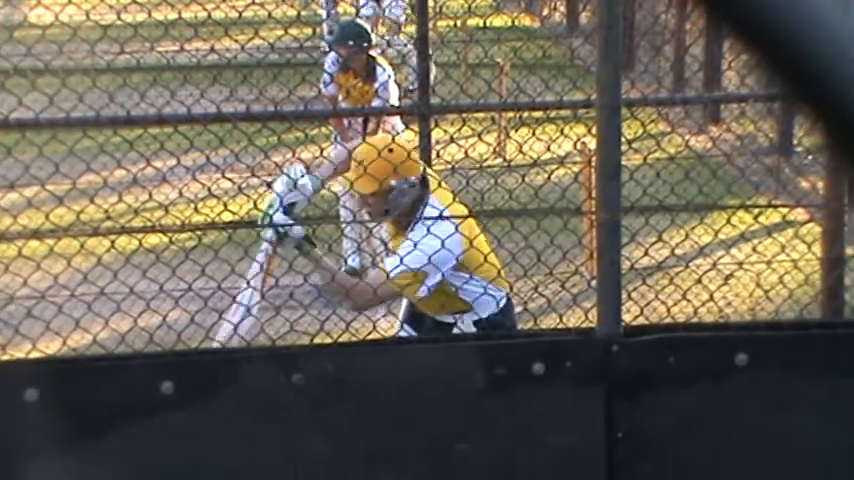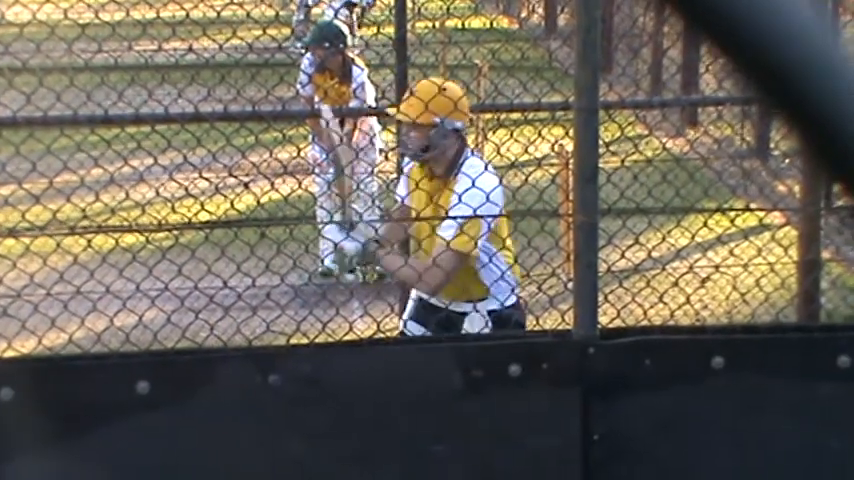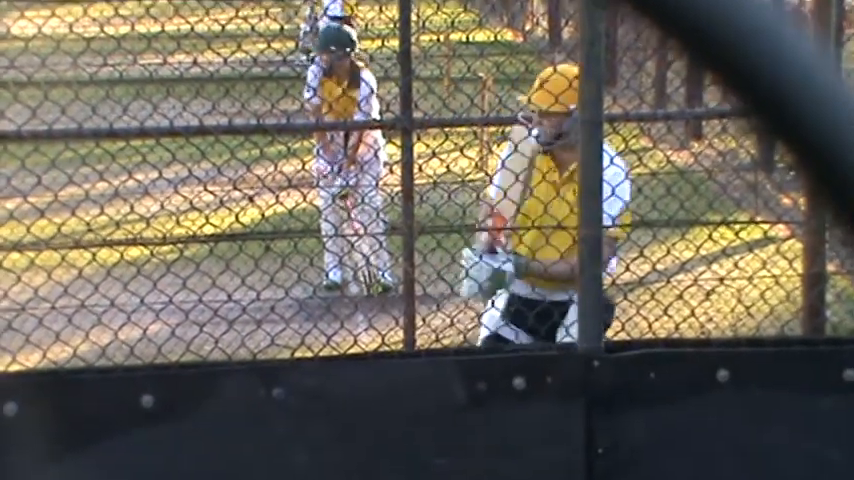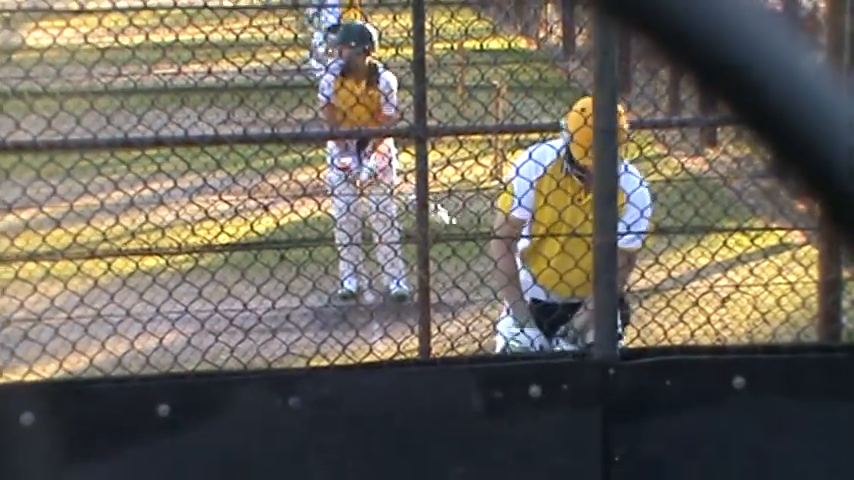
dt=0.5s
person 1, frame 1
left shoulder: (381, 73)
right shoulder: (334, 62)
left elbow: (377, 118)
right elbow: (332, 104)
right wrist: (344, 141)
left hip: (382, 126)
right hip: (345, 125)
right knee: (349, 191)
right ankle: (354, 255)
person 1, frame 2
left shoulder: (357, 73)
right shoulder: (310, 63)
left elbow: (354, 117)
right elbow: (308, 103)
right wrist: (320, 140)
left hip: (360, 124)
right hip: (325, 123)
left knee: (365, 187)
right knee: (325, 188)
right ankle: (330, 256)
person 1, frame 3
left shoulder: (365, 80)
right shoulder: (317, 71)
left elbow: (360, 128)
right elbow: (315, 115)
left wrist: (348, 168)
right wrist: (327, 153)
left hip: (365, 137)
right hip: (330, 135)
left knee: (369, 201)
right knee: (330, 202)
left ankle: (381, 270)
right ankle: (334, 269)
person 1, frame 4
left shoulder: (385, 80)
right shoulder: (333, 73)
left elbow: (388, 122)
right elbow: (329, 115)
left wrist: (369, 156)
right wrist: (345, 152)
left hip: (377, 145)
right hip: (343, 143)
left knee: (384, 210)
right knee: (344, 211)
left ankle: (396, 278)
right ankle: (350, 277)
person 2, frame 1
left shoulder: (431, 239)
right shoulder: (406, 180)
left elbow: (361, 297)
left wrist: (303, 246)
left hip: (479, 322)
right hip: (428, 309)
person 2, frame 2
left shoulder: (477, 186)
right shoulder: (415, 160)
left elbow: (431, 278)
right elbow: (400, 218)
left wrist: (370, 252)
right wrist: (367, 244)
left hip: (484, 313)
right hip: (429, 304)
person 2, frame 3
left shoulder: (609, 172)
right shoulder: (520, 148)
right elbow: (490, 212)
left wrist: (521, 265)
left hip: (572, 304)
right hip: (516, 294)
person 2, frame 4
left shoulder: (632, 188)
right shoulder: (532, 166)
left elbow: (618, 273)
right elbow: (503, 242)
left wrist: (576, 331)
right wrist: (523, 320)
left hip: (592, 307)
right hip: (530, 299)
